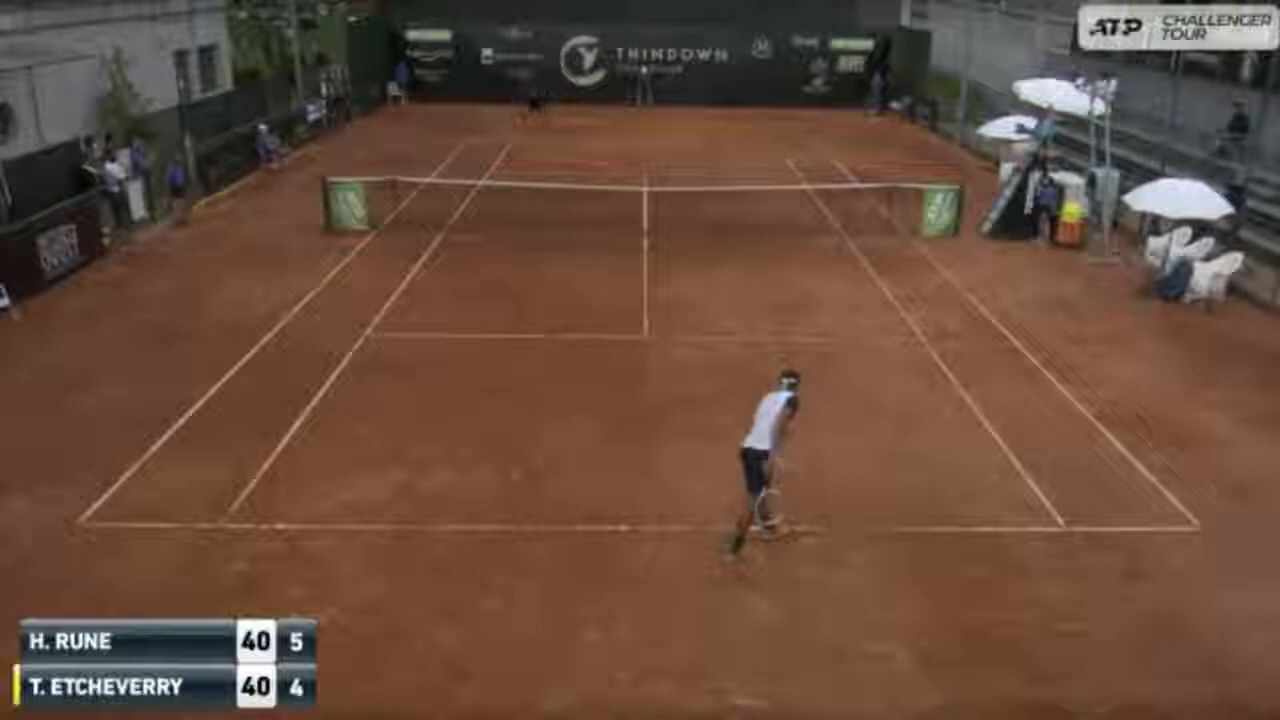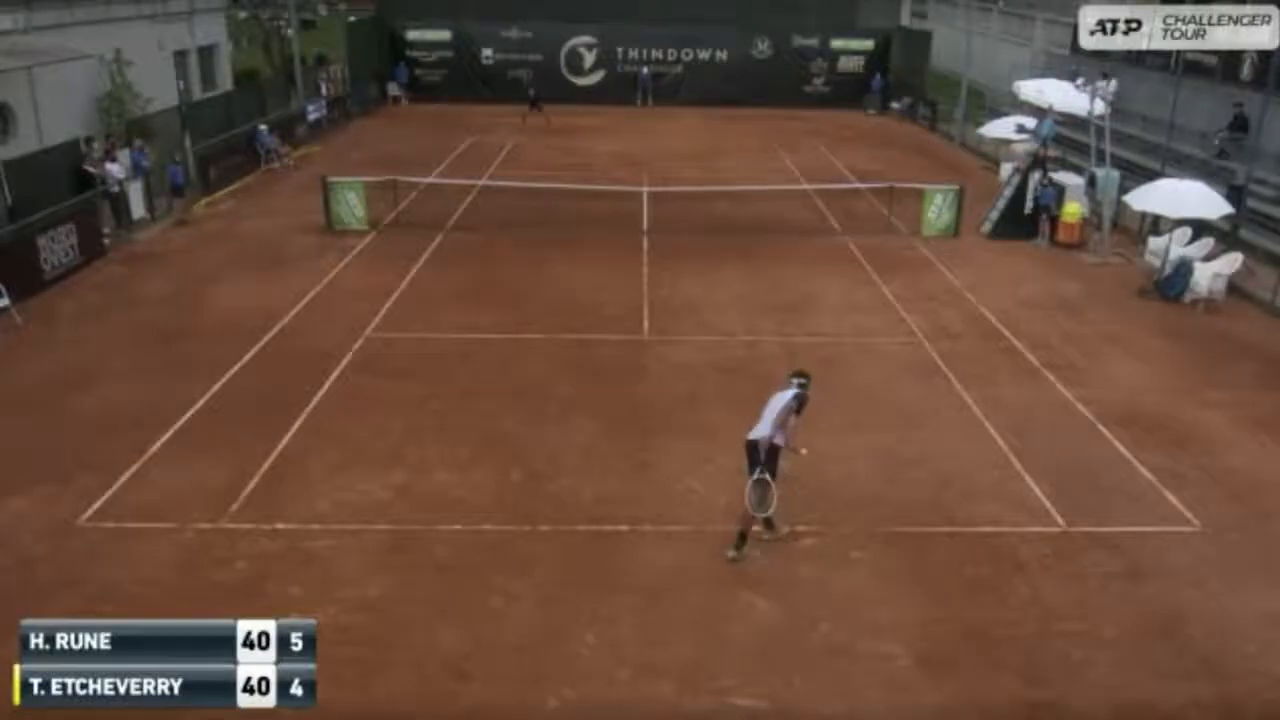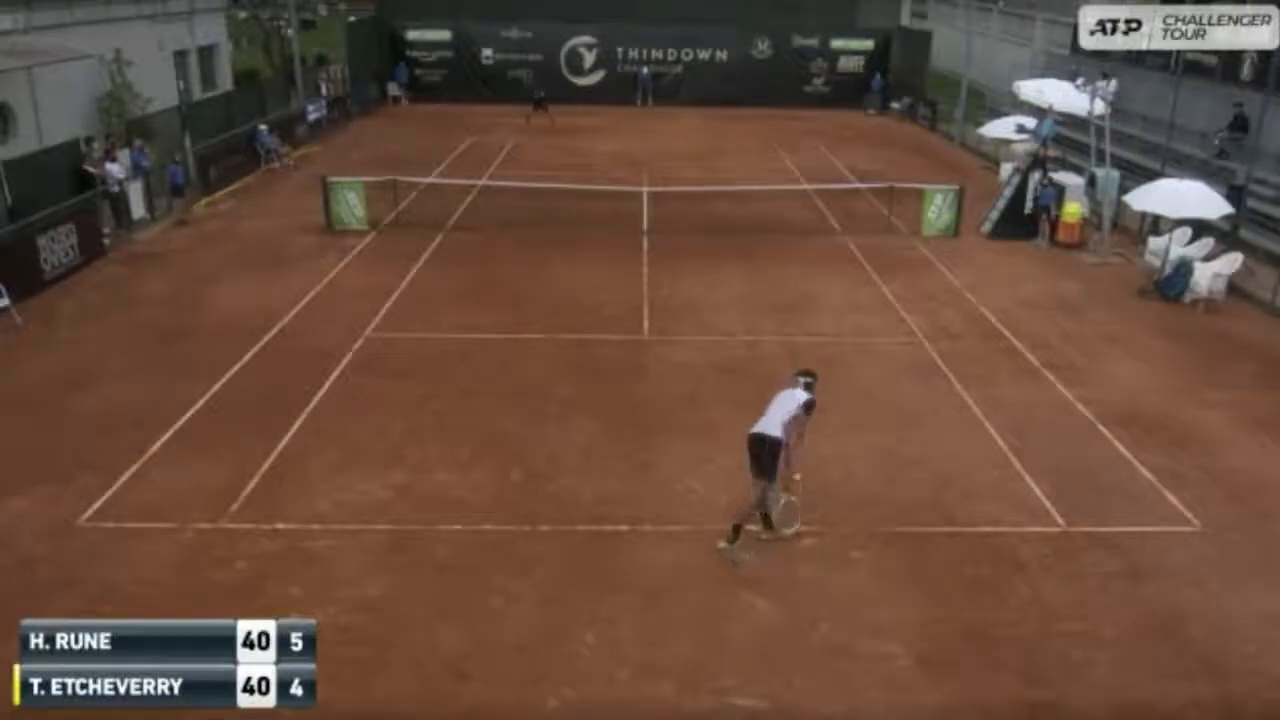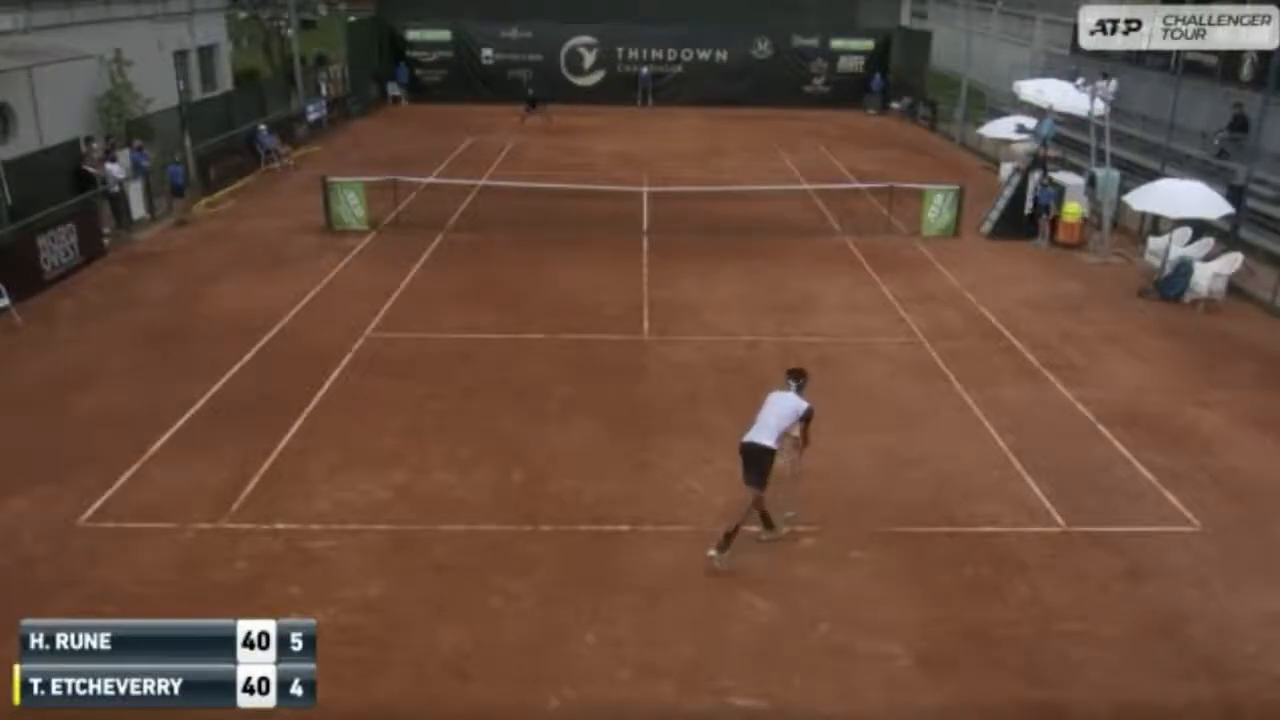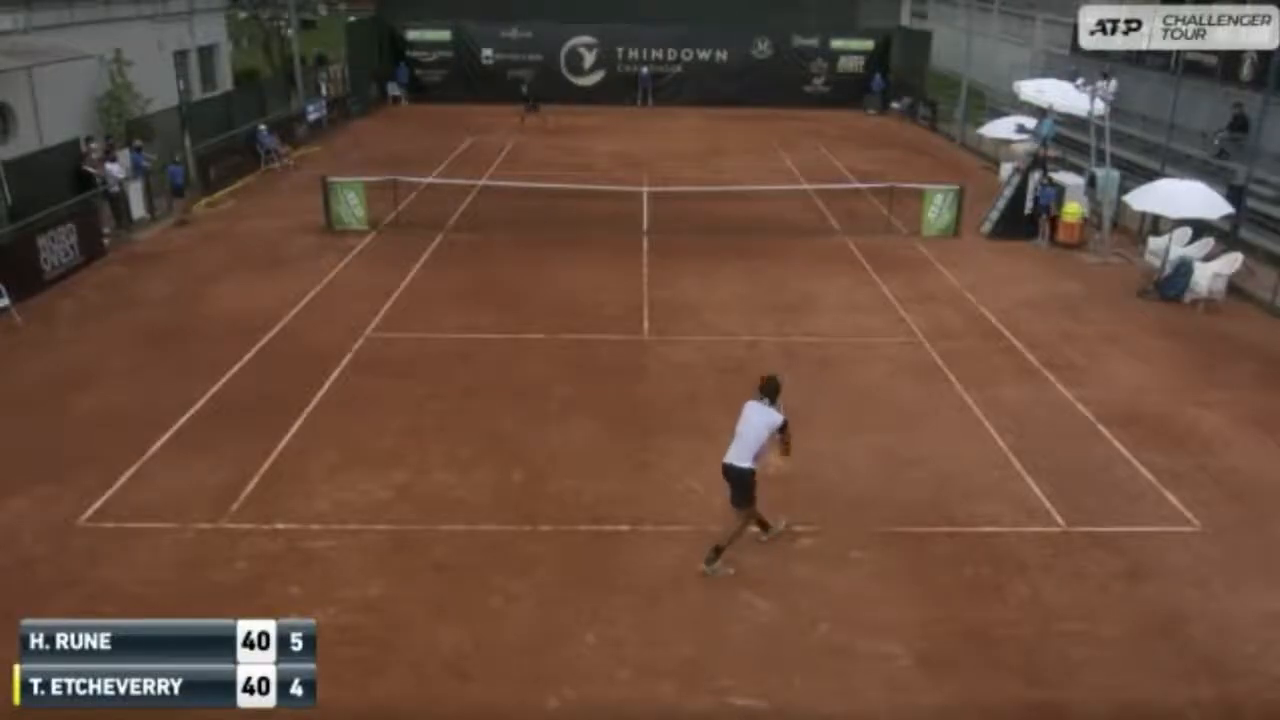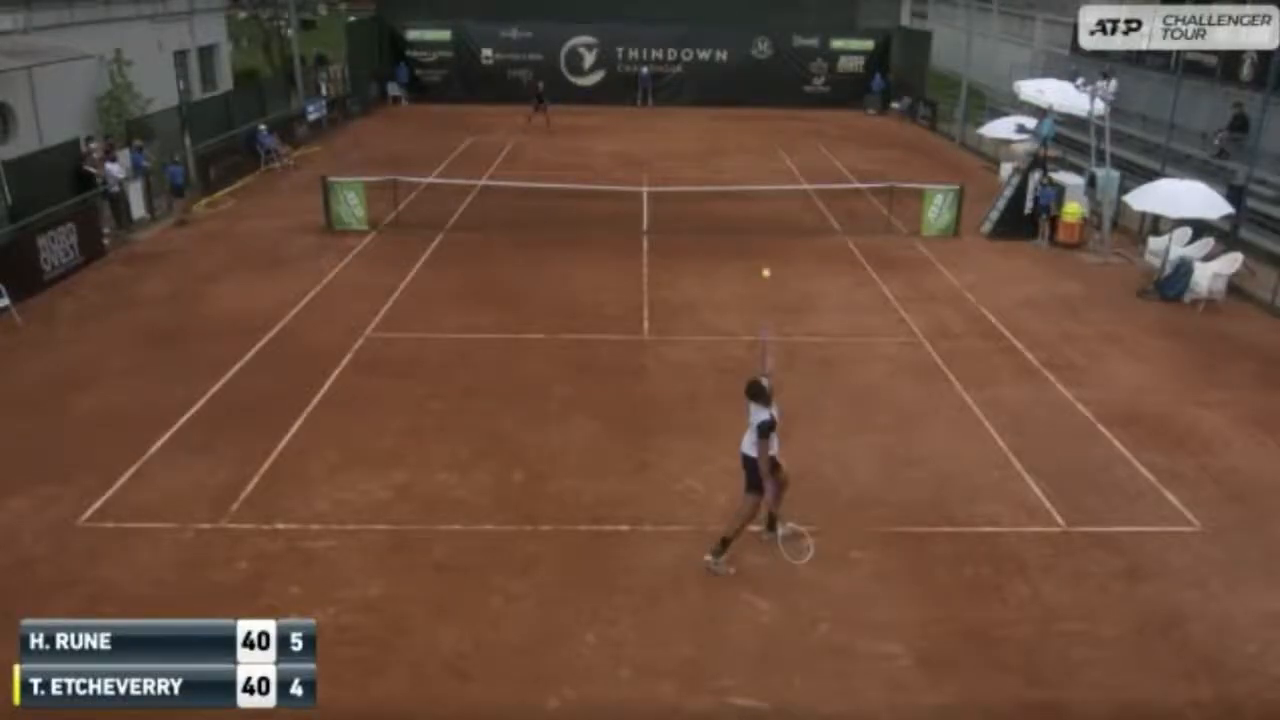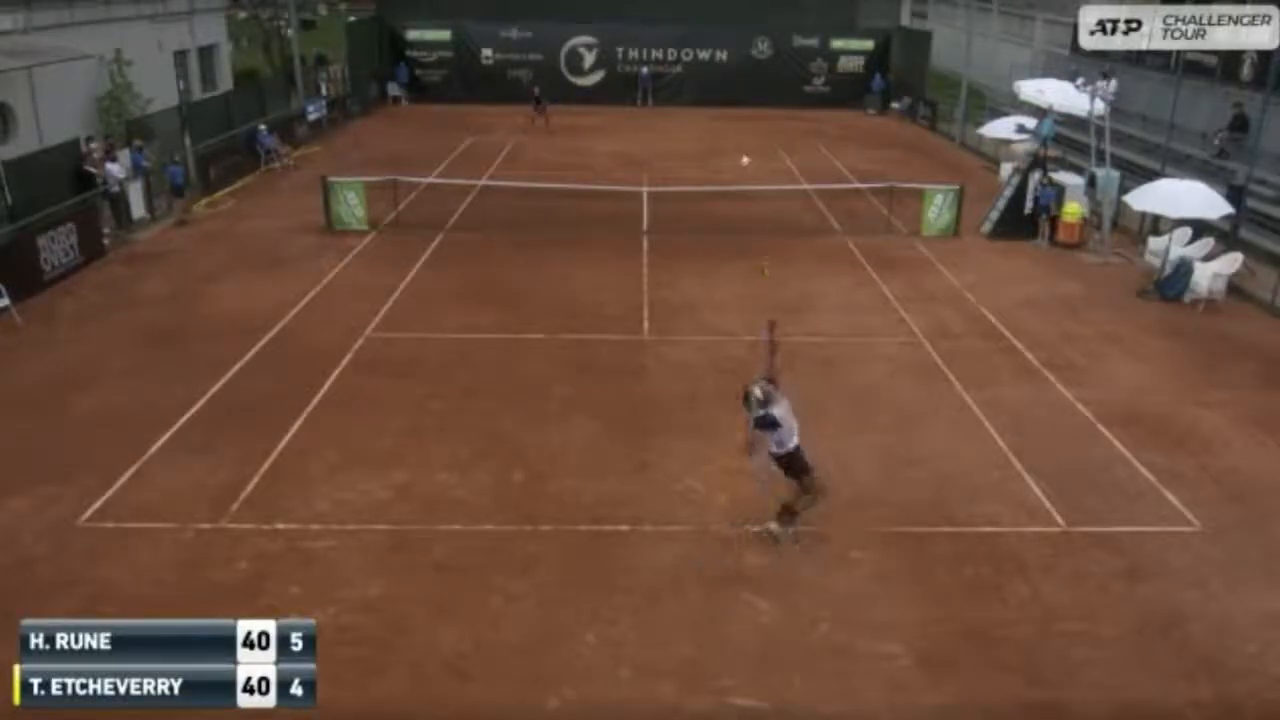
dt=0.5s
person 1, frame 1
left shoulder: (768, 397)
right shoulder: (791, 399)
right elbow: (779, 426)
right wrist: (772, 458)
left hip: (748, 448)
right hip: (762, 453)
left knee: (759, 493)
right knee: (754, 503)
left ankle: (768, 525)
right ankle: (733, 551)
person 1, frame 2
left shoulder: (779, 395)
right shoulder: (801, 395)
right elbow: (785, 413)
left wrist: (789, 444)
right wrist: (770, 437)
left hip: (754, 441)
right hip: (767, 445)
left ankle: (770, 527)
right ankle: (737, 547)
person 1, frame 3
left shoulder: (784, 393)
right shoulder: (808, 399)
right elbow: (798, 430)
left wrist: (786, 456)
right wrist: (792, 466)
left hip: (755, 436)
right hip: (770, 441)
left knee: (761, 487)
right knee: (760, 495)
left ankle: (768, 527)
right ankle: (731, 540)
person 1, frame 4
left shoulder: (773, 395)
right shoulder: (805, 407)
right elbow: (804, 438)
right wrist: (801, 448)
left hip: (747, 444)
right hip: (763, 450)
left knee: (756, 492)
right knee: (752, 502)
left ankle: (770, 528)
right ankle: (720, 548)
person 1, frame 5
left shoulder: (749, 405)
right shoulder: (778, 420)
right elbow: (786, 448)
right wrist: (784, 444)
left hip: (728, 464)
right hip: (743, 470)
left knee: (748, 505)
right knee: (744, 519)
left ankle: (767, 529)
right ankle: (711, 561)
person 1, frame 6
left shoulder: (757, 399)
right shoulder: (765, 420)
left elbow: (765, 378)
right elbow: (763, 456)
right wrist: (768, 489)
left hip: (753, 453)
right hip: (756, 459)
left knee: (782, 481)
right knee: (749, 511)
left ankle: (772, 528)
right ankle: (715, 554)
person 1, frame 7
left shoulder: (767, 387)
right shoulder: (762, 418)
left elbow: (771, 359)
right elbow: (752, 442)
left wrist: (770, 334)
left hip: (790, 448)
right hip: (786, 454)
left knee: (805, 486)
right knee: (813, 492)
left ankle: (781, 521)
right ankle: (778, 524)
